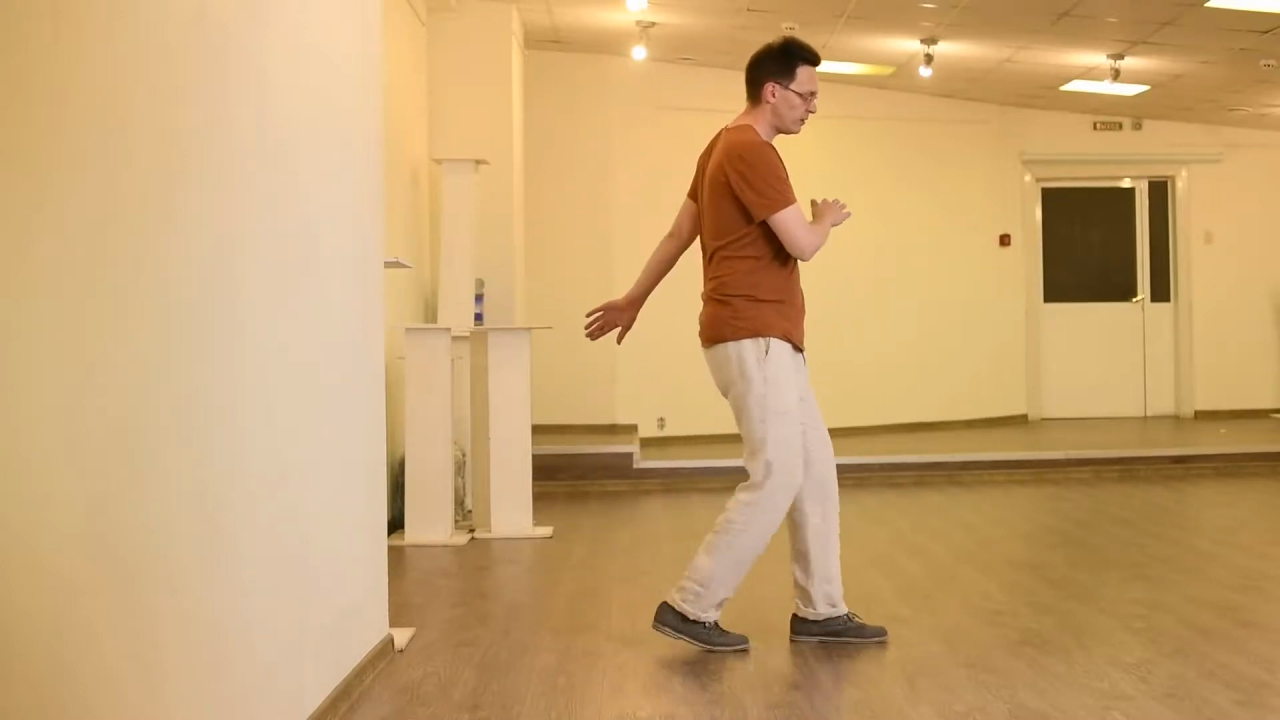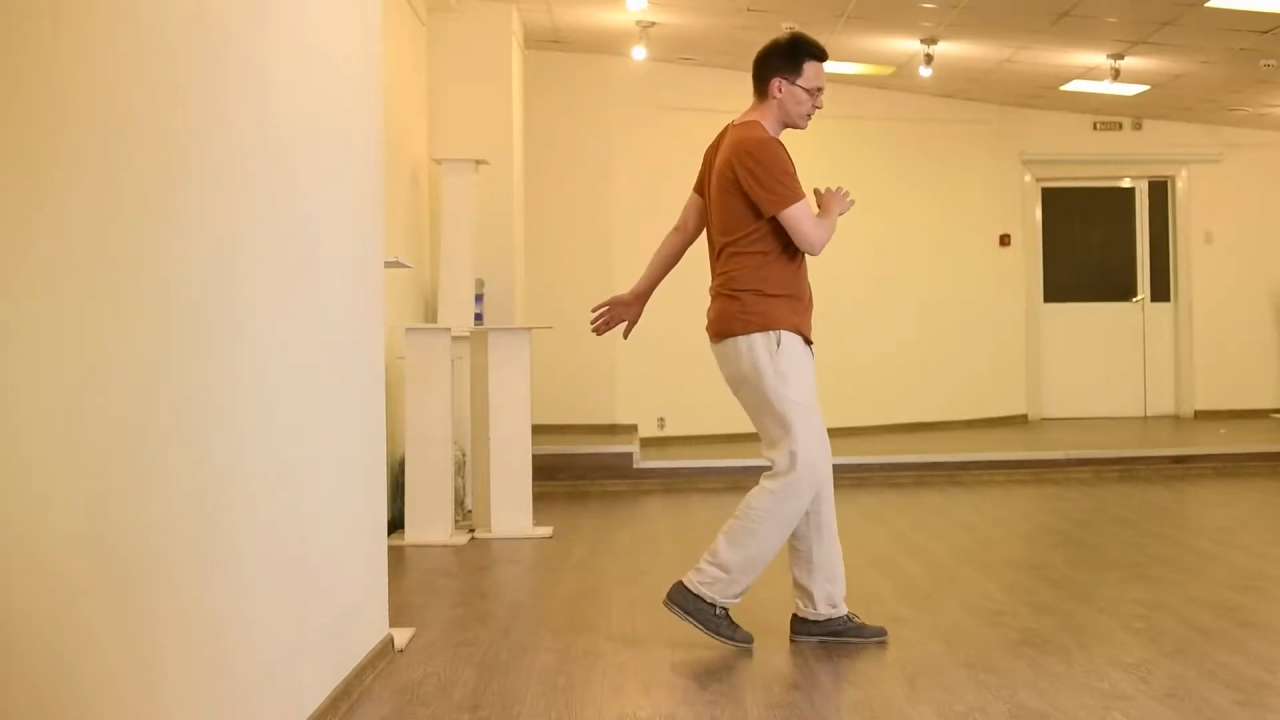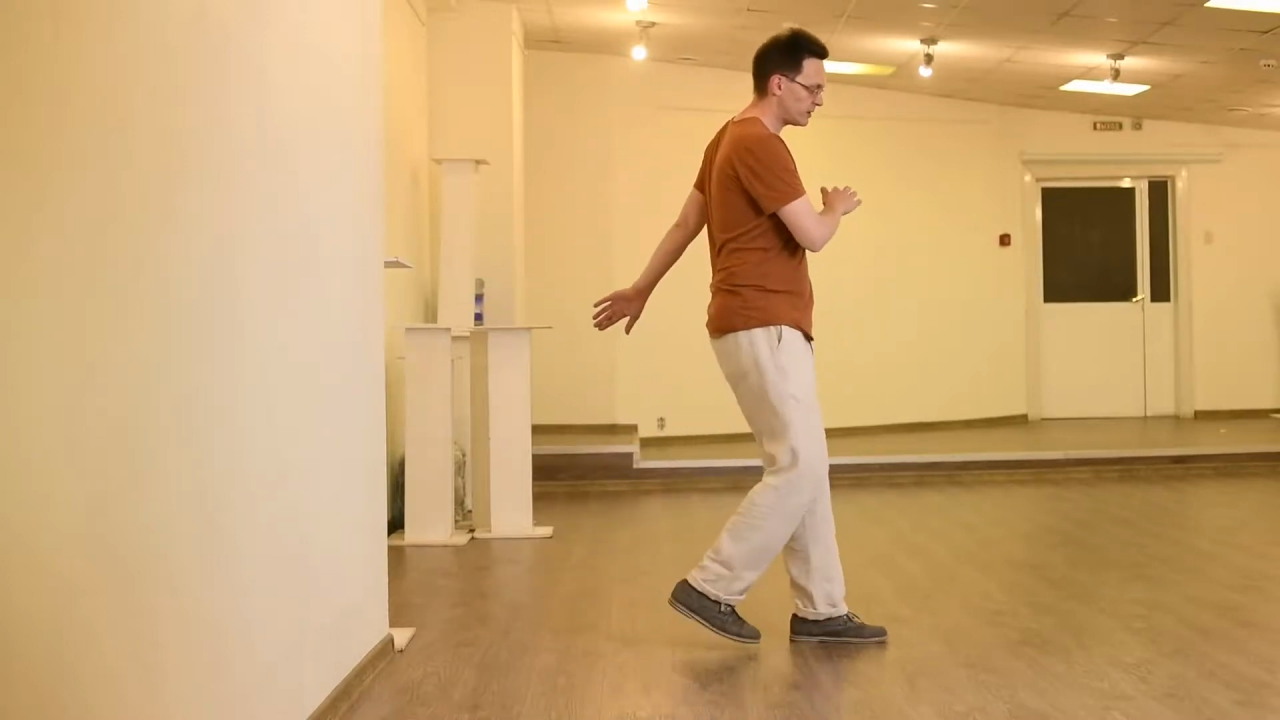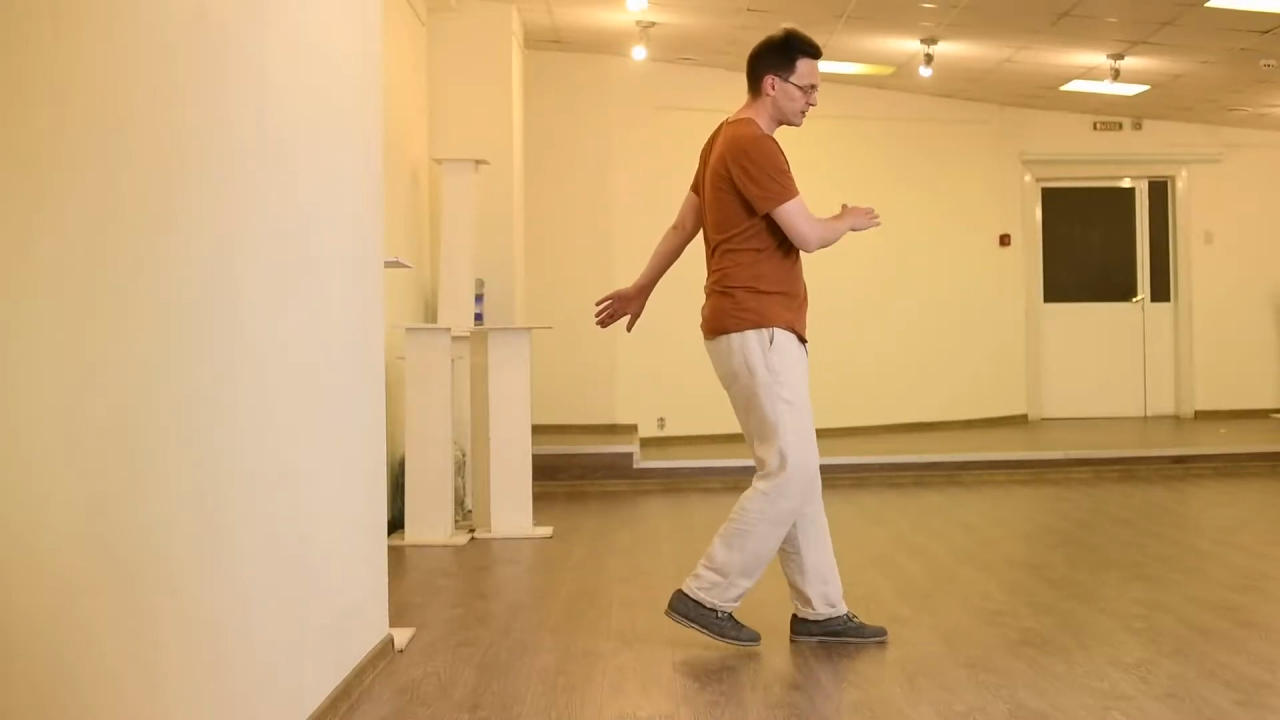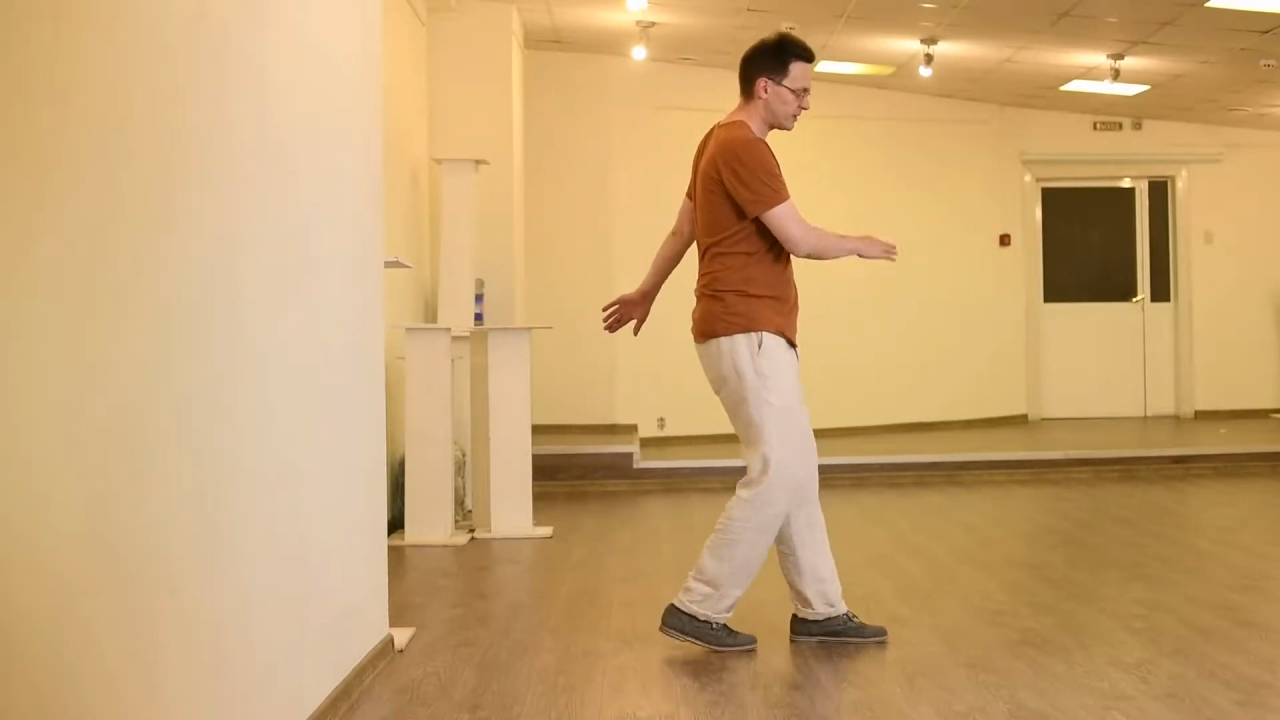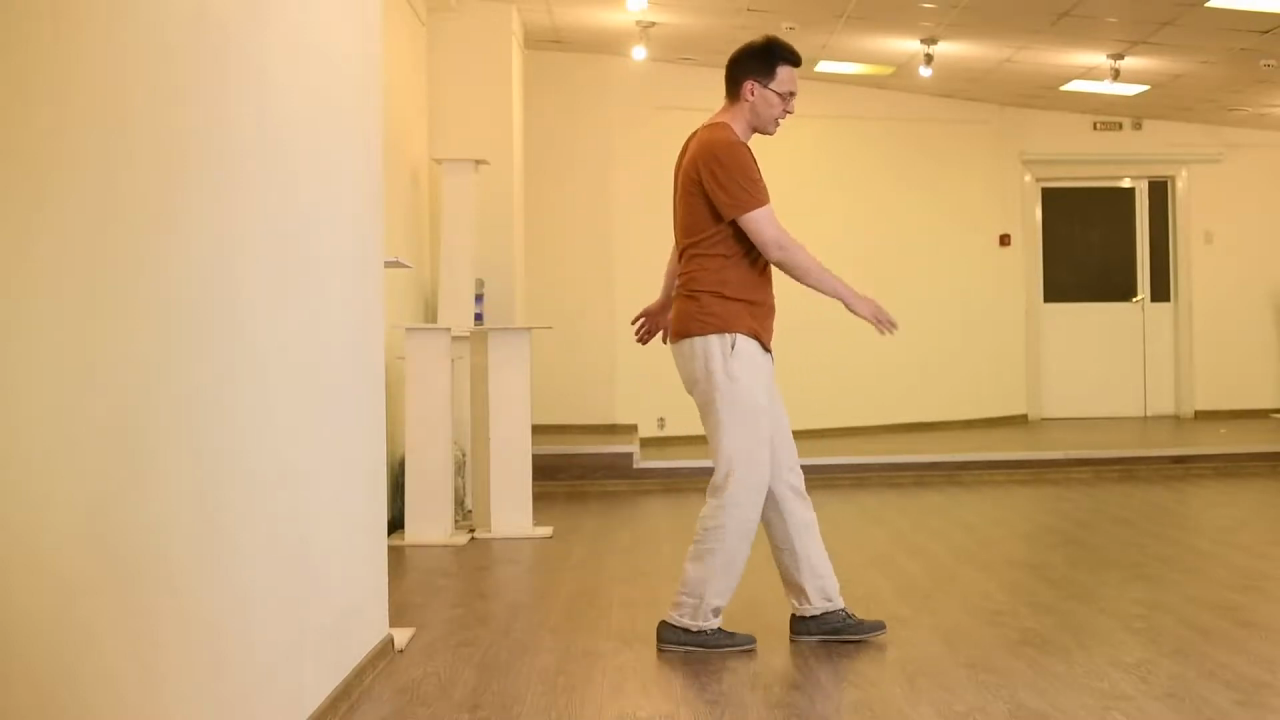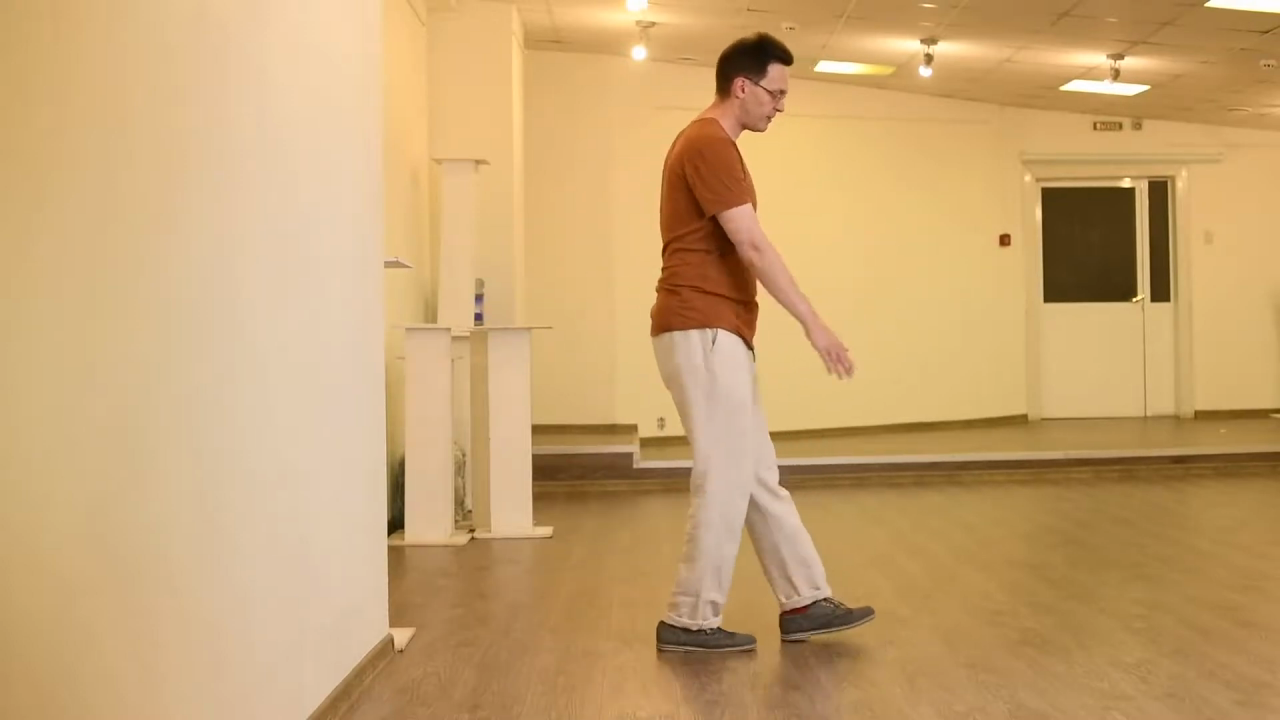
dt=0.1s
person 1, frame 1
left shoulder: (727, 147)
right shoulder: (750, 152)
left elbow: (678, 233)
right elbow: (802, 244)
left wrist: (634, 300)
right wrist: (827, 219)
left hip: (764, 340)
right hip: (755, 340)
left knee: (815, 470)
right knee: (777, 477)
left ankle: (822, 610)
right ankle: (691, 607)
person 1, frame 2
left shoulder: (731, 143)
right shoulder: (759, 148)
left elbow: (684, 227)
right elbow: (811, 239)
left wrist: (639, 295)
right wrist: (832, 209)
left hip: (766, 334)
right hip: (762, 335)
left knee: (812, 470)
right knee: (798, 470)
left ankle: (821, 610)
right ankle: (706, 589)
person 1, frame 3
left shoulder: (730, 139)
right shoulder: (759, 145)
left elbow: (685, 223)
right elbow: (813, 236)
left wrist: (641, 290)
right wrist: (838, 207)
left hip: (764, 330)
right hip: (763, 329)
left knee: (806, 467)
right knee: (799, 466)
left ankle: (820, 610)
right ankle: (710, 586)
person 1, frame 4
left shoulder: (730, 140)
right shoulder: (753, 145)
left elbow: (684, 223)
right elbow: (806, 235)
left wrist: (642, 287)
right wrist: (847, 221)
left hip: (756, 331)
right hip: (756, 331)
left knee: (799, 471)
right knee: (788, 469)
left ankle: (819, 610)
right ankle: (704, 597)
person 1, frame 5
left shoulder: (723, 141)
right shoulder: (743, 148)
left elbow: (683, 228)
right elbow: (800, 240)
left wrist: (647, 292)
right wrist: (859, 246)
left hip: (749, 334)
right hip: (747, 334)
left knee: (796, 472)
right knee: (776, 474)
left ankle: (820, 608)
right ankle: (698, 608)
person 1, frame 6
left shoulder: (714, 146)
right shoulder: (723, 149)
left elbow: (707, 245)
right elbow: (777, 247)
left wrist: (665, 303)
right wrist: (852, 297)
left hip: (726, 337)
right hip: (722, 337)
left knee: (779, 474)
right knee: (744, 478)
left ankle: (817, 609)
right ankle: (690, 619)
person 1, frame 7
left shoulder: (705, 142)
right shoulder: (710, 145)
right elbow: (751, 248)
right wrist: (812, 322)
left hip: (710, 332)
right hip: (704, 333)
left knee: (756, 471)
right knee: (727, 475)
left ankle: (804, 600)
right ankle: (689, 619)
